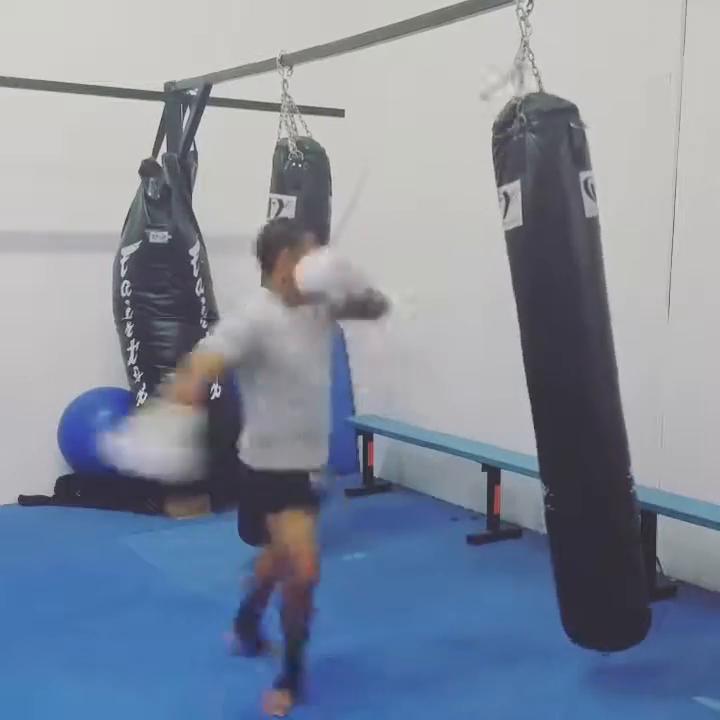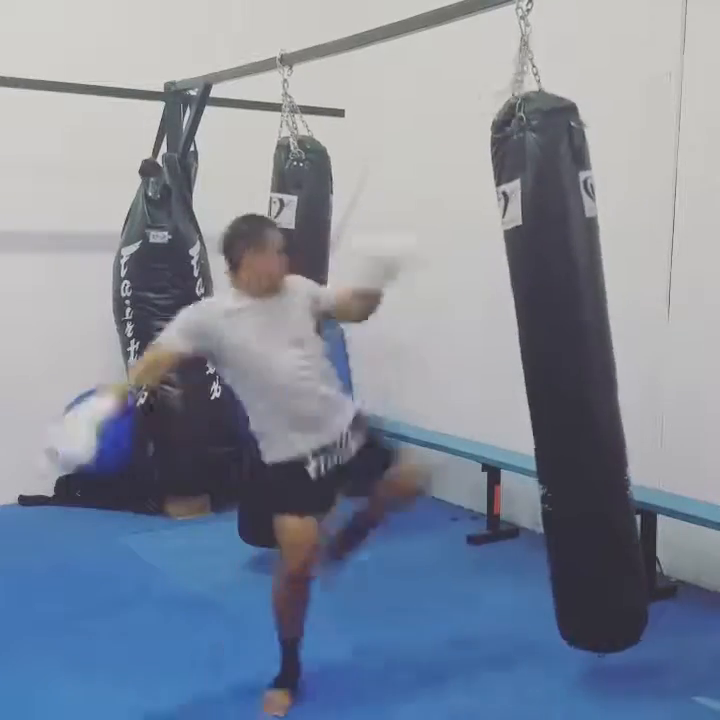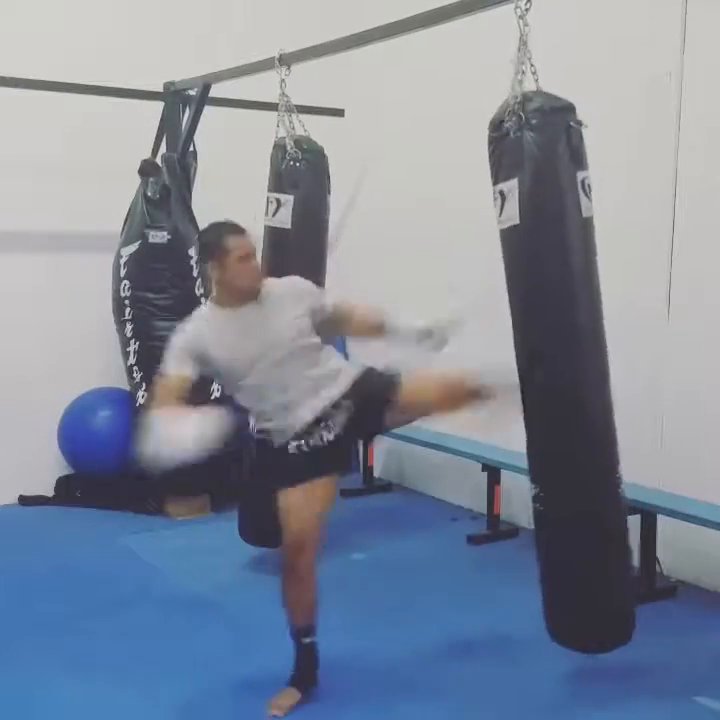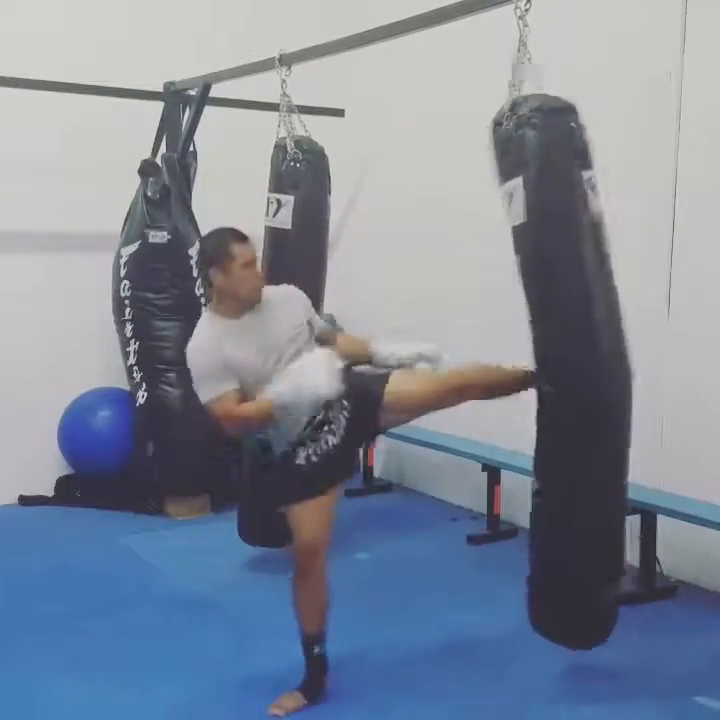
dt=0.1s
person 1, frame 1
left shoulder: (316, 299)
right shoulder: (252, 319)
left elbow: (374, 310)
right elbow: (195, 373)
left wrist: (349, 283)
left hip: (311, 458)
right hip: (275, 466)
left knee: (289, 555)
right knee: (303, 571)
left ankle: (247, 622)
right ankle: (290, 675)
person 1, frame 2
left shoulder: (297, 290)
right shoulder: (208, 317)
left elbow: (356, 309)
right elbow: (153, 363)
left wrist: (377, 281)
left hip: (346, 429)
right hip: (293, 457)
left knee: (407, 487)
right knee: (297, 567)
left ankle: (349, 536)
right ankle: (287, 674)
person 1, frame 3
left shoulder: (291, 290)
right shoulder: (195, 333)
left elbow: (346, 319)
right elbow: (167, 395)
left wrist: (402, 328)
right wrist: (163, 421)
left hip: (346, 396)
right hip: (297, 437)
left knee: (454, 391)
right knee: (298, 547)
right ankle: (306, 671)
person 1, frame 4
left shoulder: (288, 298)
right shoulder: (206, 347)
left elbow: (333, 343)
right elbow: (232, 421)
left wrist: (392, 352)
right wrist: (286, 395)
left hip: (350, 404)
right hip: (301, 448)
left knee: (457, 382)
right knee: (308, 556)
left ankle: (536, 378)
right ankle: (315, 677)
